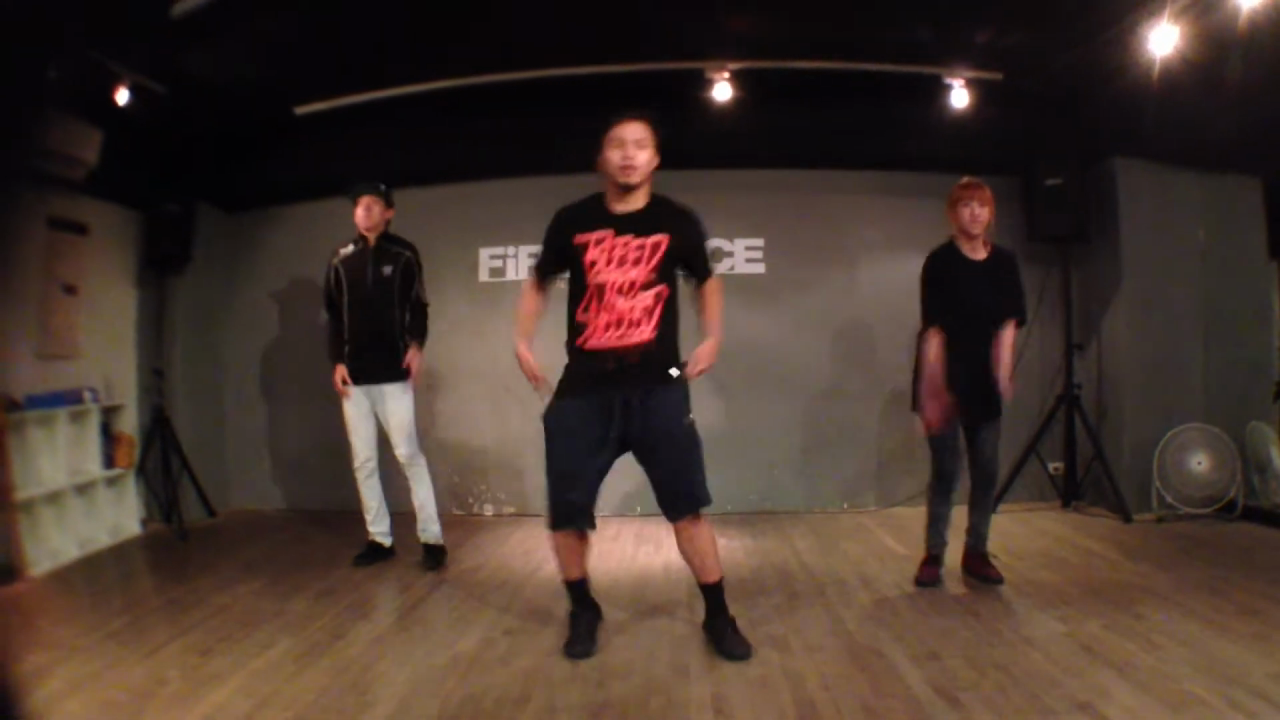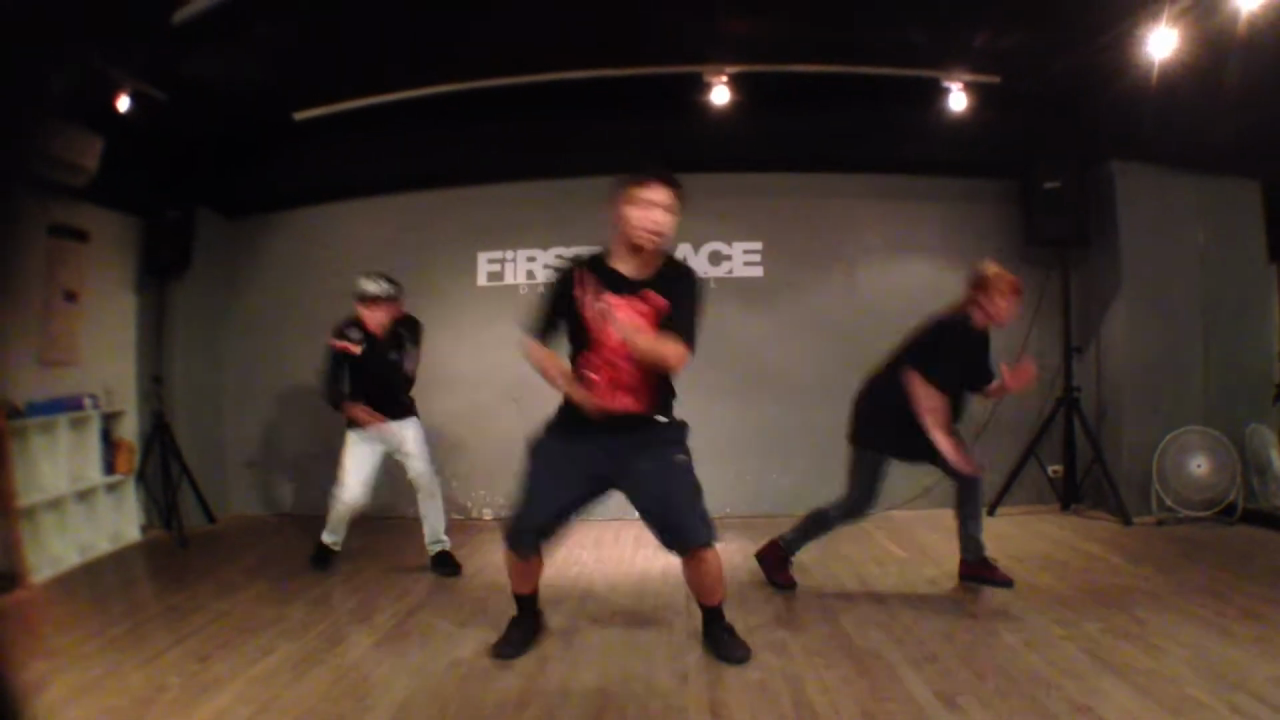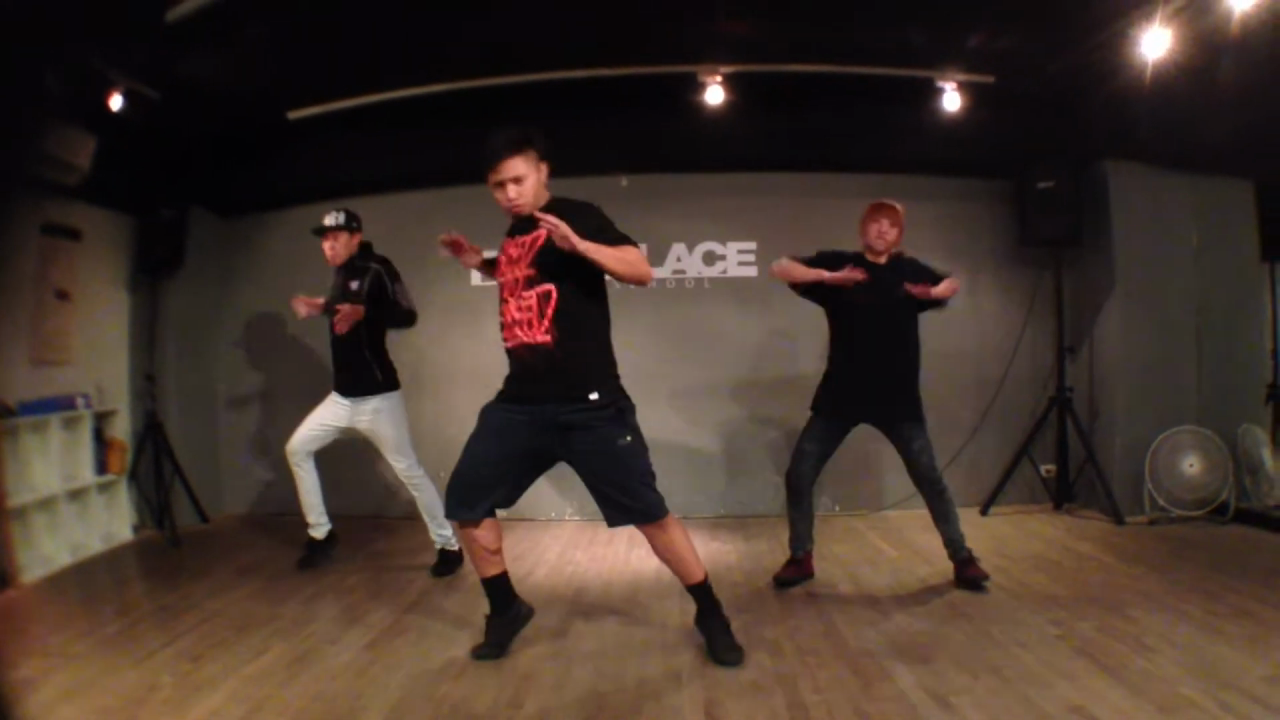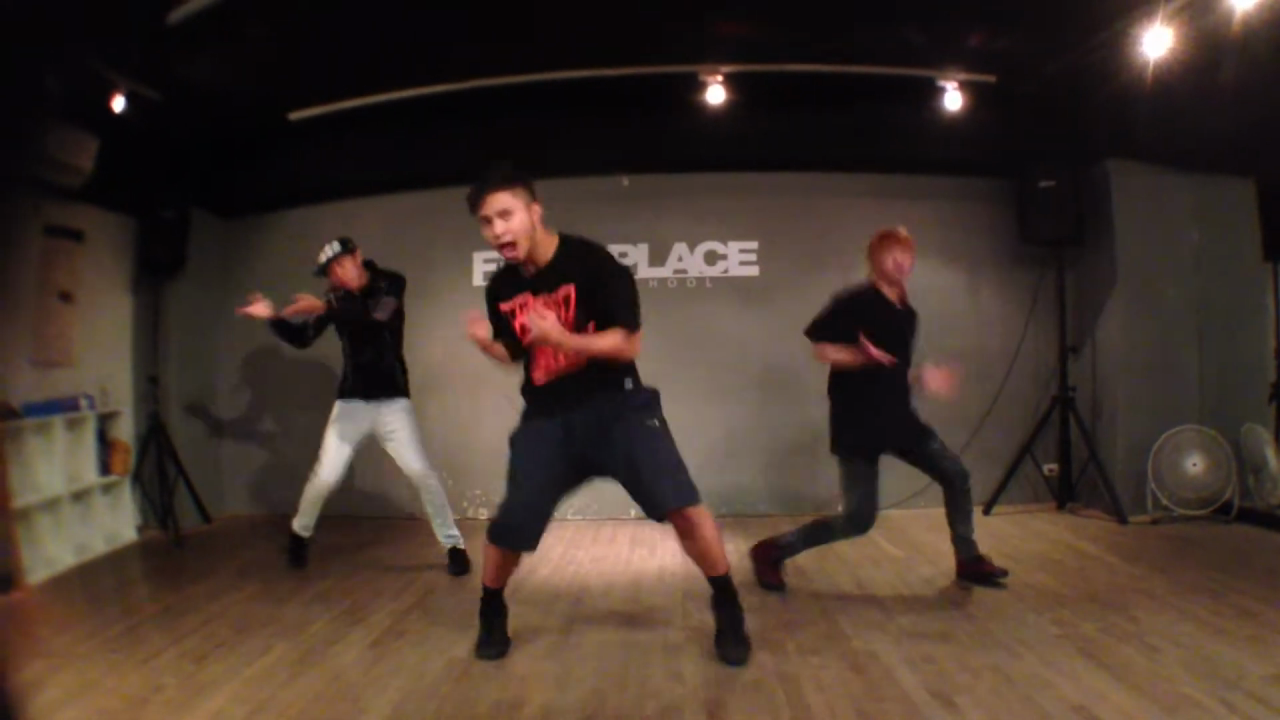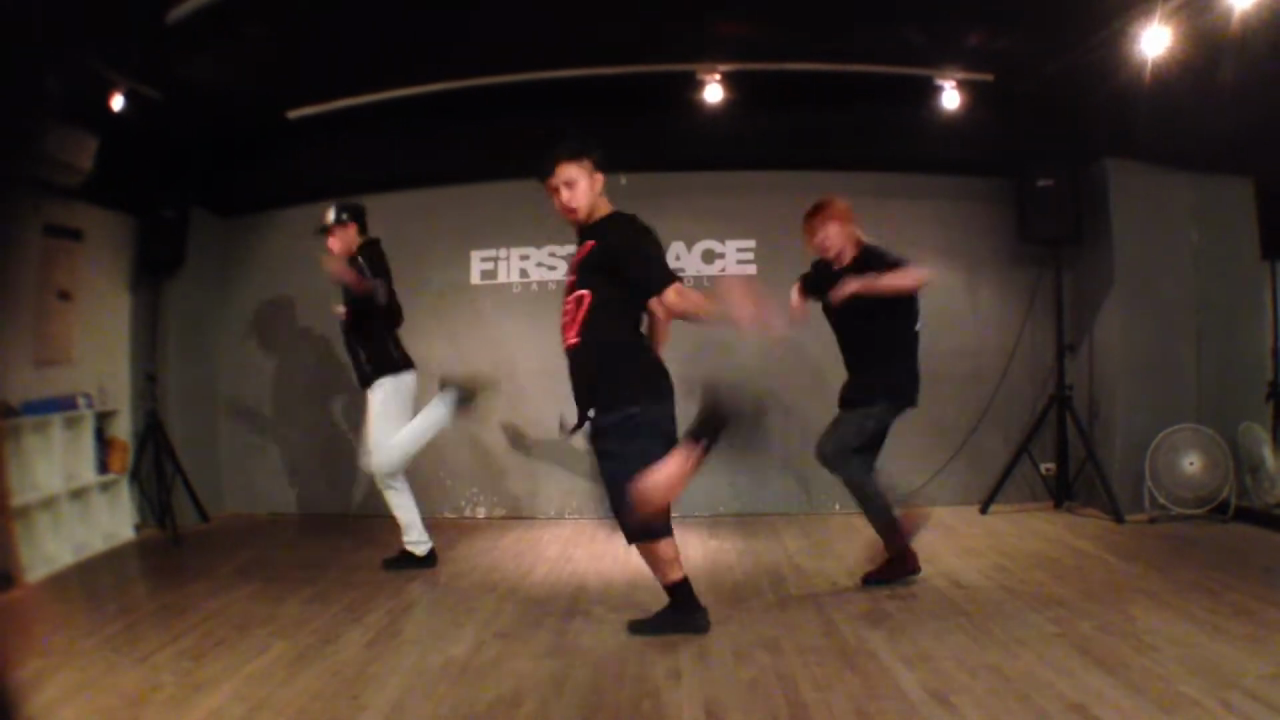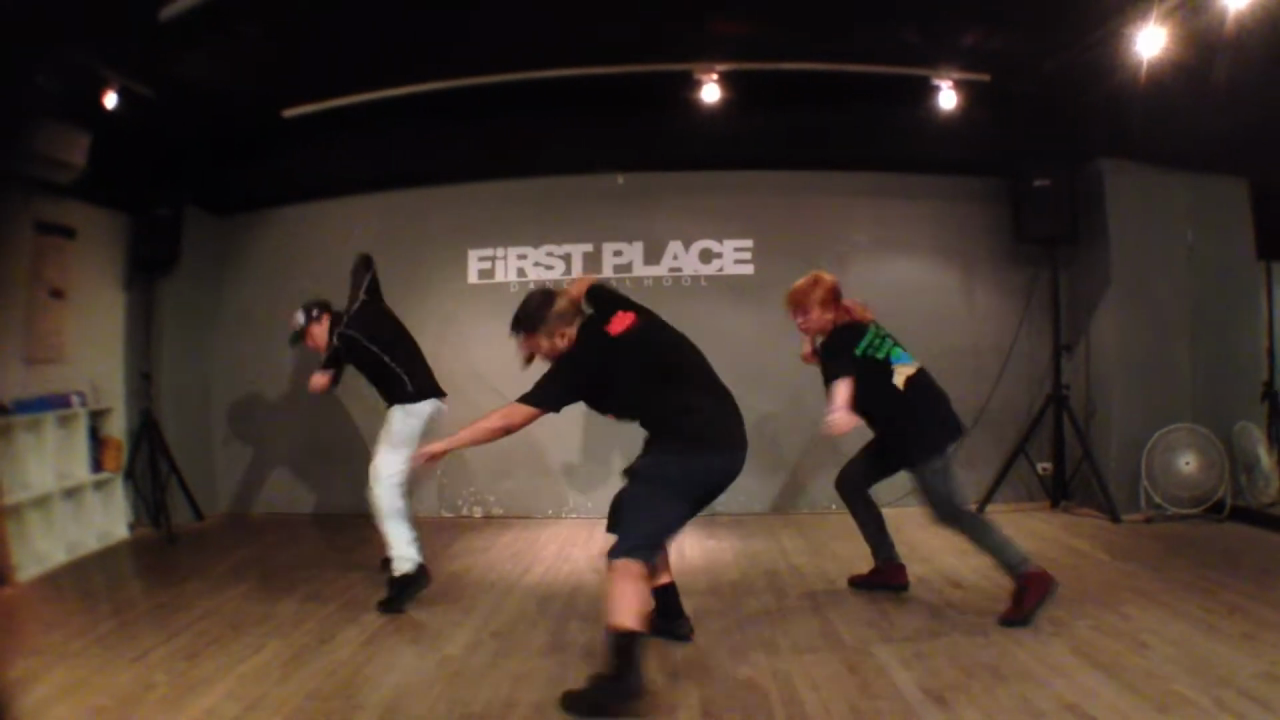
dt=0.5s
person 1, frame 1
left shoulder: (676, 221)
right shoulder: (572, 222)
left elbow: (706, 278)
right elbow: (538, 283)
left wrist: (712, 335)
right wrist: (523, 340)
left hip: (655, 388)
right hip: (584, 391)
left knee: (687, 505)
right knee: (568, 512)
left ankle: (719, 616)
right ankle: (582, 610)
person 1, frame 2
left shoulder: (679, 281)
right shoulder: (579, 276)
left elbow: (676, 358)
right elbow: (534, 343)
left wrist: (622, 328)
right wrist: (563, 380)
left hip: (652, 431)
right hip: (580, 435)
left knee: (694, 540)
right knee: (525, 530)
left ankle: (715, 625)
right ankle: (526, 616)
person 1, frame 3
left shoulder: (574, 216)
right shoulder: (515, 231)
left elbow: (639, 270)
left wrist: (580, 245)
right wrist: (480, 263)
left hip: (587, 402)
right hip: (518, 403)
left knee: (648, 511)
right knee: (465, 503)
left ankle: (711, 615)
right ankle: (505, 610)
person 1, frame 4
left shoulder: (591, 262)
right shoulder: (501, 288)
left elbow: (627, 340)
left wrist: (562, 339)
right wrist: (487, 344)
left hip: (617, 403)
right hip: (549, 418)
left knee: (681, 505)
right knee: (513, 526)
left ankle: (728, 611)
right ankle: (492, 614)
person 1, frame 5
left shoulder: (614, 235)
right shoulder: (592, 243)
left elbow: (670, 296)
left wrist: (722, 310)
left hip: (622, 399)
right hip: (606, 401)
left knee: (644, 500)
right knee: (641, 515)
left ankle: (706, 429)
right ankle: (685, 608)
person 1, frame 6
left shoulder: (579, 362)
right shoulder: (612, 309)
left elbow: (512, 419)
right elbow: (580, 287)
left wrist: (446, 444)
left hip: (687, 449)
right hip: (724, 444)
left knee: (632, 550)
right knee: (636, 514)
left ankle: (623, 675)
right ankle: (669, 612)
person 2, frame 1
left shoulder: (1006, 265)
right shoulder: (940, 264)
left elbow: (1008, 323)
right elbow: (934, 330)
left wrist: (1003, 374)
right wrist: (931, 390)
left hip: (984, 383)
right hip: (944, 381)
left knee: (986, 469)
right knee: (945, 469)
left ankle: (976, 552)
right ankle: (932, 554)
person 2, frame 2
left shoulder: (973, 336)
right shoulder: (952, 332)
left elbow: (983, 388)
right elbow: (917, 378)
left wrist: (1008, 383)
right wrist: (937, 432)
left hip: (916, 419)
right hip: (880, 415)
left knee: (968, 476)
right knee: (856, 503)
left ankle: (973, 560)
right ankle: (779, 551)
person 2, frame 3
left shoulder: (907, 268)
right shoulder: (839, 262)
left elbow: (951, 284)
right elbow: (780, 268)
left wrist: (933, 292)
right wrist: (827, 276)
left hip: (897, 395)
right hip: (840, 394)
left knee: (929, 477)
right knee: (799, 475)
left ankle: (962, 558)
right ankle: (801, 557)
person 2, frame 4
left shoulder: (906, 313)
right shoulder: (855, 302)
right elbow: (821, 348)
left wrist: (923, 377)
right wrist: (865, 358)
left hip: (896, 419)
right hip: (855, 424)
left knee: (955, 475)
right knee: (859, 519)
left ankle: (968, 558)
right ankle: (772, 551)
person 2, frame 5
left shoulder: (872, 261)
right shoulder: (824, 269)
left elbow: (918, 277)
right elbow: (805, 286)
left wrist: (859, 284)
right wrist: (799, 298)
left hip: (890, 379)
right hip: (867, 380)
left knee: (832, 450)
right knee: (853, 459)
left ankle: (901, 527)
right ankle: (899, 554)
person 2, frame 6
left shoulder: (839, 345)
right shoulder: (850, 331)
left elbow: (842, 382)
left wrist: (841, 412)
right wrist: (813, 347)
left hip: (920, 425)
right hip: (905, 426)
left knee: (947, 509)
right knee: (849, 482)
left ankle: (1029, 578)
right ankle: (889, 568)
person 3, frame 1
left shoulder: (404, 255)
right shoulder: (341, 259)
left elbow: (417, 308)
right elbow: (334, 315)
left wrist: (416, 345)
right wrist: (338, 361)
left hip: (394, 375)
right hip: (355, 377)
left knee: (409, 455)
right knee: (364, 461)
left ankle: (432, 539)
right ankle: (381, 540)
person 3, frame 2
left shoulder: (408, 328)
right shoulder: (346, 334)
left elbow: (403, 384)
right elbow: (332, 390)
left wrist: (363, 354)
right wrist: (351, 408)
left hip: (402, 420)
right hip: (364, 425)
left knee: (424, 475)
right knee: (351, 497)
left ankle: (438, 547)
right ankle: (329, 541)
person 3, frame 3
left shoulder: (377, 269)
right shoulder: (343, 273)
left elbow: (406, 316)
left wrist: (364, 312)
right wrist: (323, 307)
left hip: (377, 395)
right hip: (342, 395)
left knee: (408, 469)
right knee: (297, 448)
left ankle: (449, 546)
right ankle: (321, 533)
person 3, frame 4
left shoulder: (391, 284)
right shoulder: (336, 300)
left elbow: (376, 324)
right elbow: (301, 339)
left wrist: (325, 309)
right wrist: (275, 317)
left hip: (392, 401)
right hip: (352, 402)
left knee: (420, 473)
right knee: (326, 477)
left ankle: (453, 545)
right ankle: (300, 533)
person 3, frame 5
left shoulder: (364, 257)
right shoulder: (359, 264)
left elbow: (386, 311)
left wrist: (357, 285)
right wrist: (353, 311)
left hip: (390, 378)
right hip: (380, 379)
left knee: (383, 459)
right knee: (384, 467)
left ankle: (451, 399)
right ankle: (419, 549)
person 3, frame 6
left shoulder: (345, 334)
right shoulder: (365, 309)
right elbow: (364, 264)
left hip: (410, 404)
right hip: (424, 400)
left knee: (385, 484)
right knee: (383, 473)
left ankle: (408, 570)
right ankle: (403, 558)
